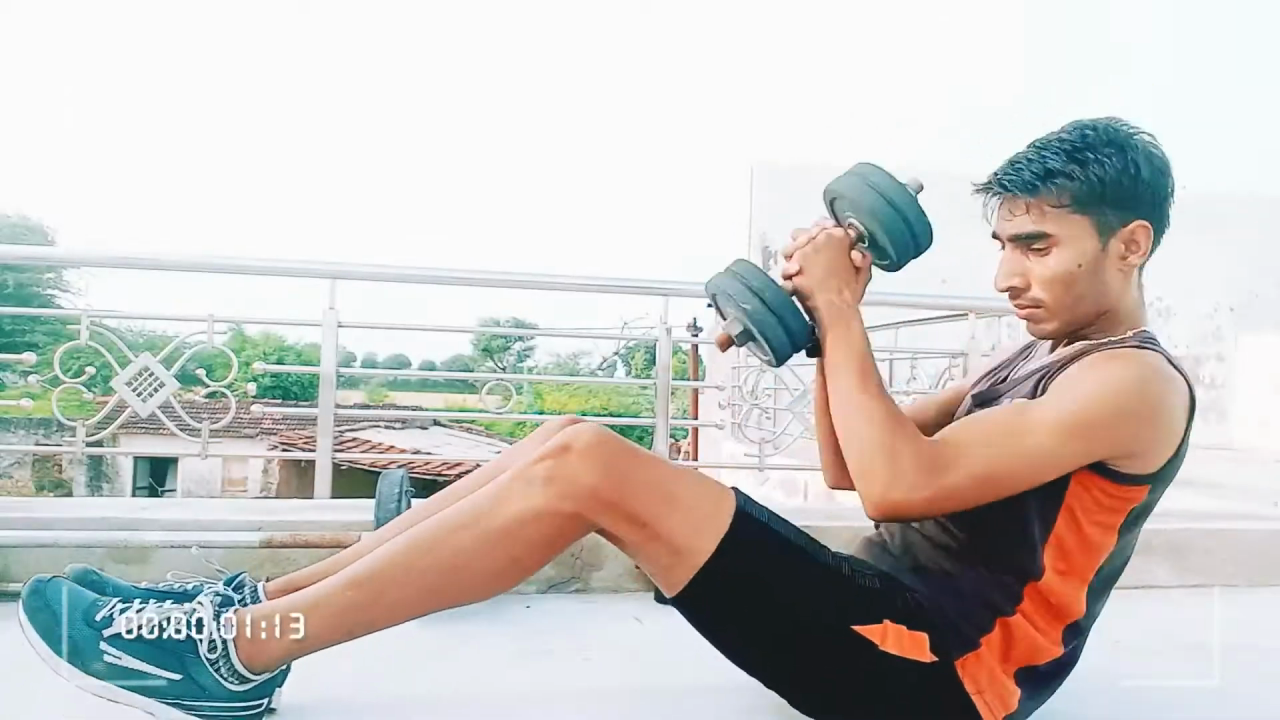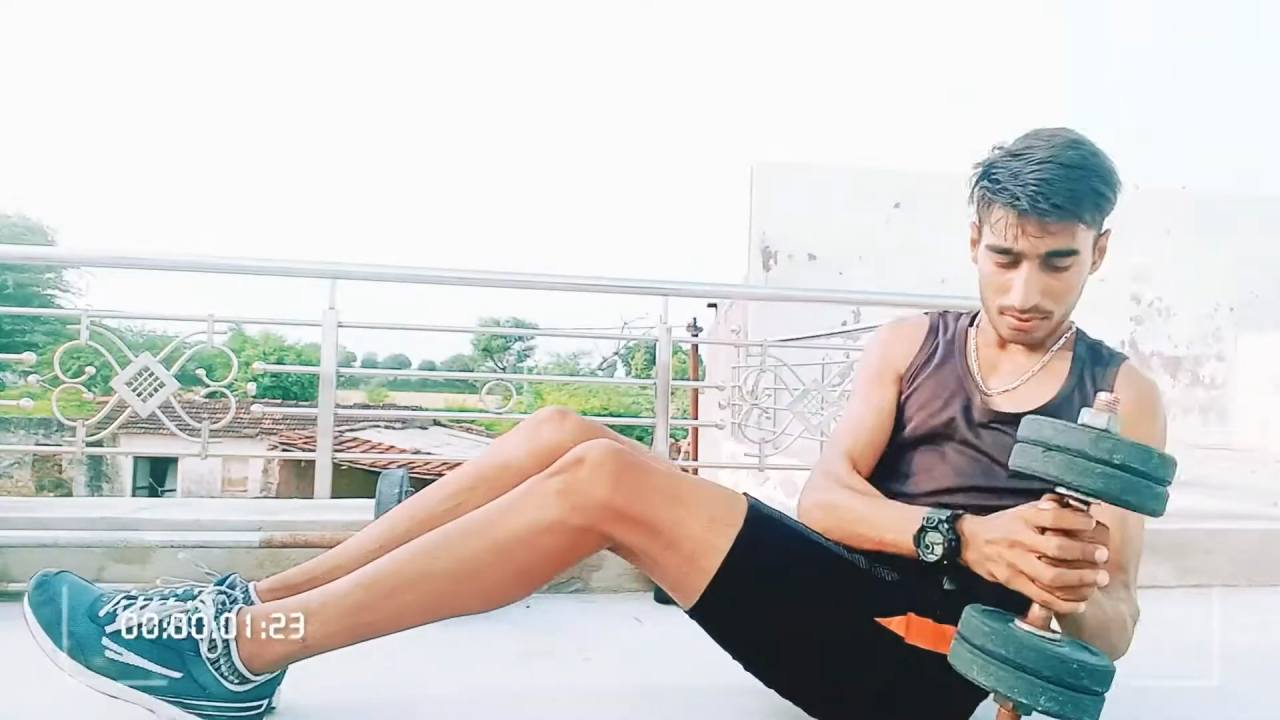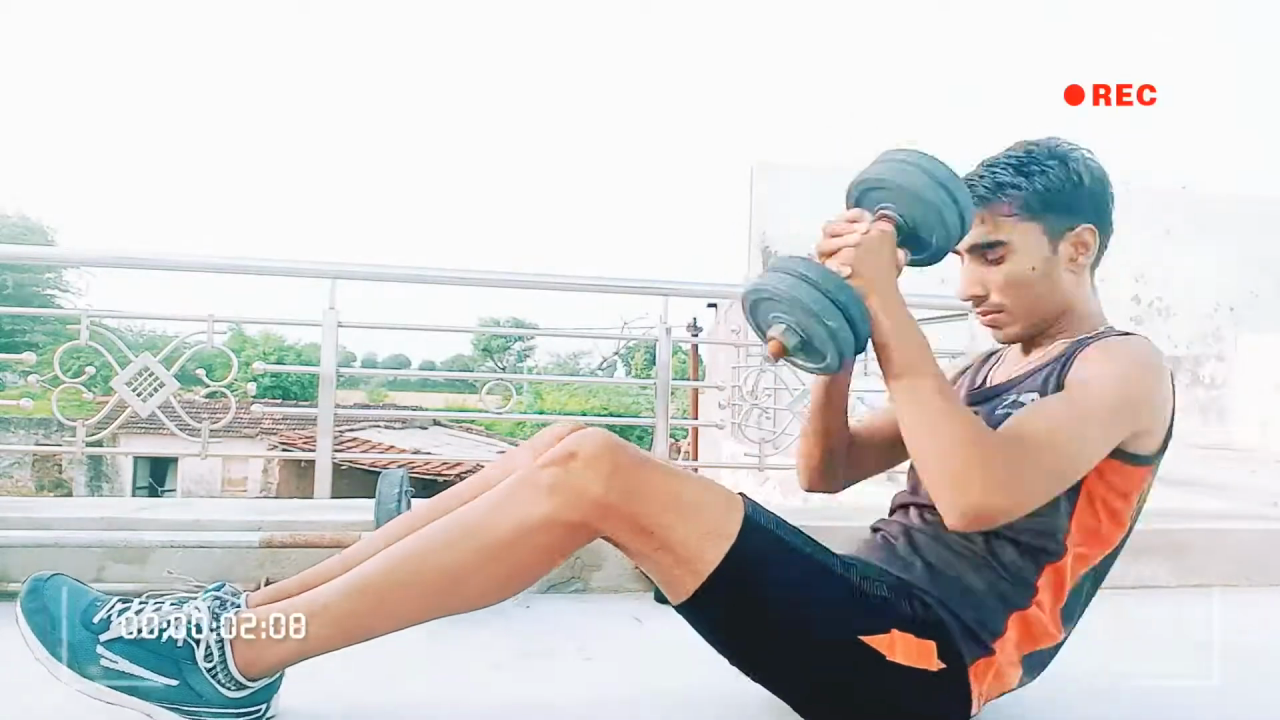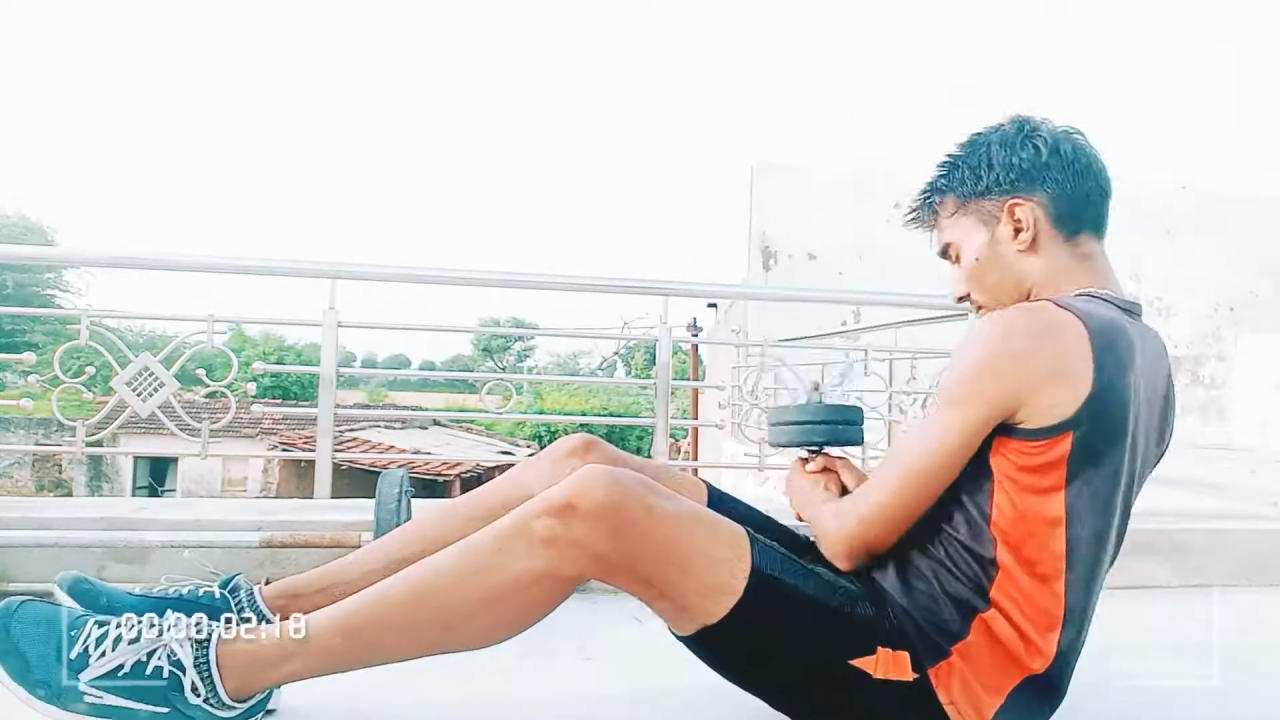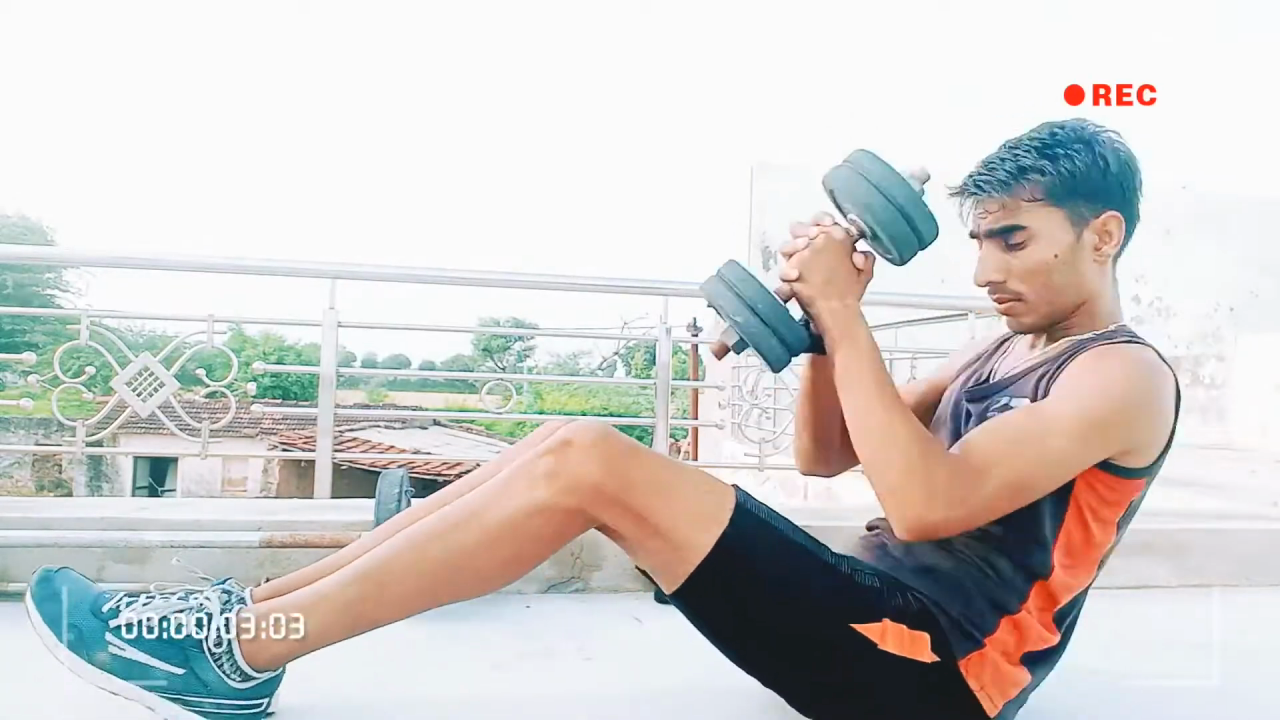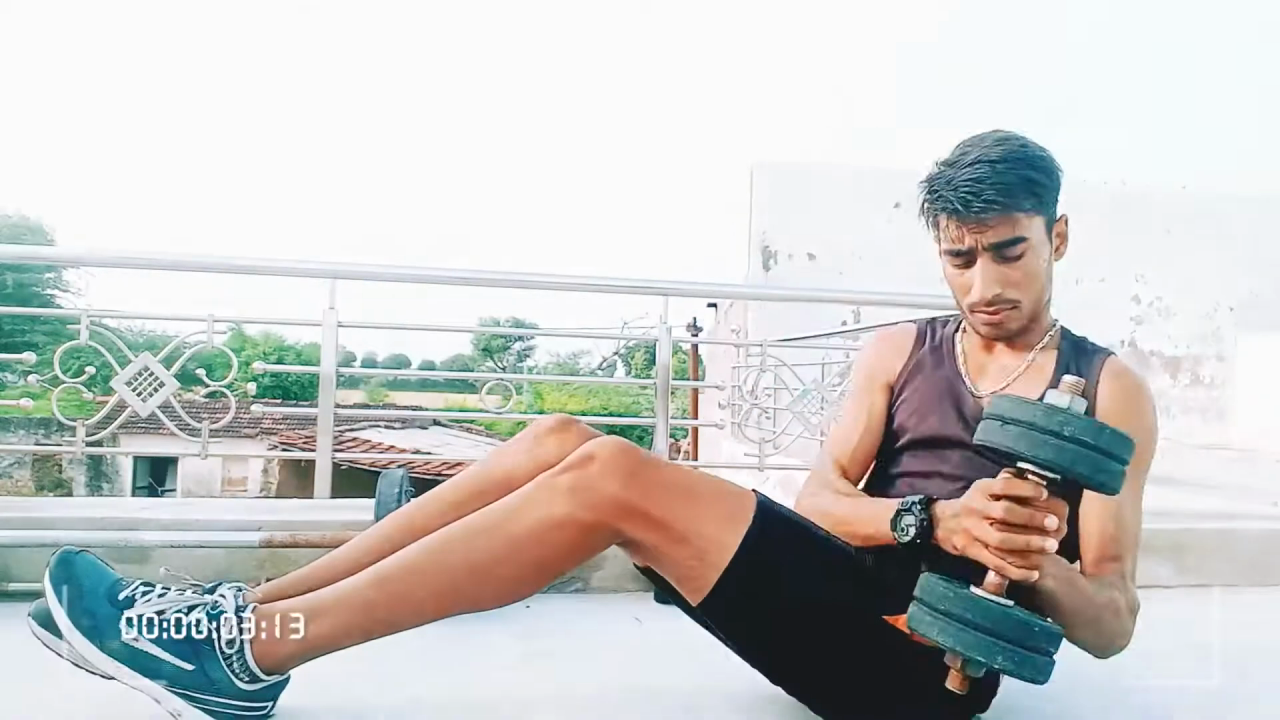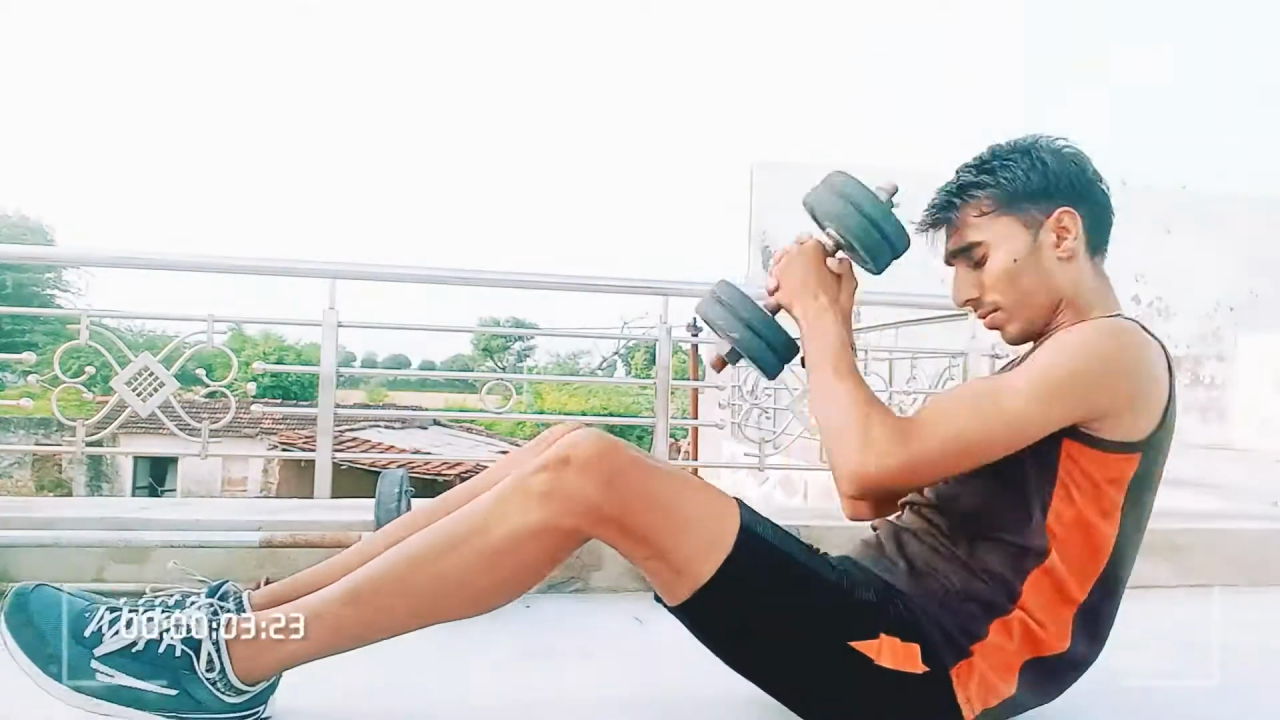
dt=0.4s
person 1, frame 1
left shoulder: (1137, 384)
right shoulder: (1030, 353)
left elbow: (894, 486)
right elbow: (853, 468)
left wrist: (839, 306)
right wrist: (832, 341)
right hip: (870, 617)
left knee: (588, 466)
right knee: (568, 445)
right ankle: (253, 605)
person 1, frame 2
left shoulder: (1122, 395)
right shoulder: (912, 343)
left elbow: (1114, 628)
right elbow: (824, 498)
left wrist: (1065, 590)
right wrist: (960, 536)
right hip: (847, 601)
left knee: (599, 480)
right knee: (559, 433)
right ankle: (250, 604)
person 1, frame 3
left shoulder: (1121, 369)
right shoulder: (999, 368)
left elbow: (977, 499)
right elbow: (821, 468)
left wrist: (887, 307)
right wrist: (842, 355)
right hip: (879, 612)
left knee: (589, 468)
right knee: (567, 449)
right ankle: (251, 608)
person 1, frame 4
left shoulder: (1027, 339)
right shoulder: (1130, 350)
left elbow: (852, 538)
left wrist: (812, 489)
right wrist: (864, 484)
left knee: (588, 515)
right knee: (581, 462)
right ankle: (253, 611)
person 1, frame 5
left shoulder: (1127, 380)
right shoulder: (995, 343)
left elbow: (924, 505)
right elbow: (822, 453)
left wrist: (849, 320)
right wrist: (825, 326)
right hip: (865, 616)
left knee: (589, 463)
right knee: (565, 446)
right ankle: (252, 609)
person 1, frame 6
left shoulder: (1107, 389)
right shoulder: (900, 354)
left elbow: (1110, 619)
right elbow: (824, 502)
left wrist: (1038, 570)
right wrist: (934, 522)
right hip: (851, 607)
left knee: (610, 476)
right knee: (561, 442)
right ankle: (251, 607)
person 1, frame 7
left shoulder: (1102, 352)
right shoulder: (1059, 364)
left elbow: (867, 468)
right elbow: (884, 482)
left wrist: (823, 325)
right wrist: (834, 325)
right hip: (892, 617)
left knee: (582, 474)
right knee: (579, 450)
right ankle: (244, 611)
